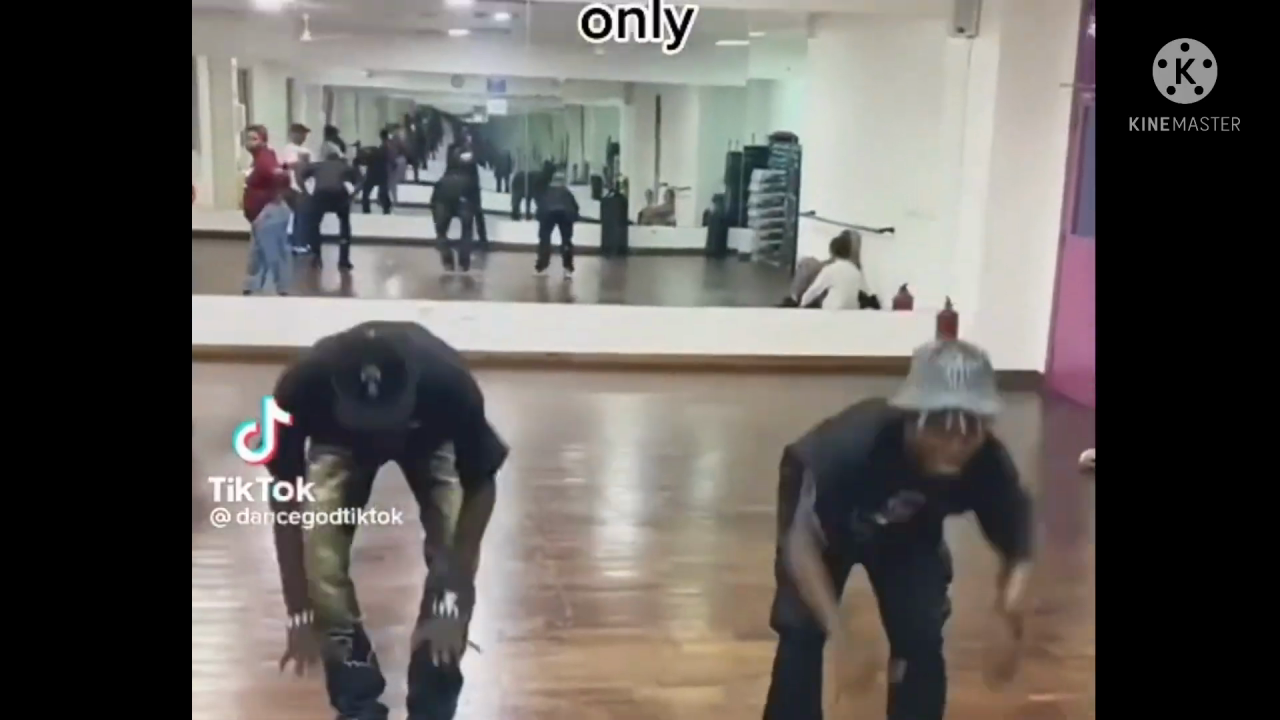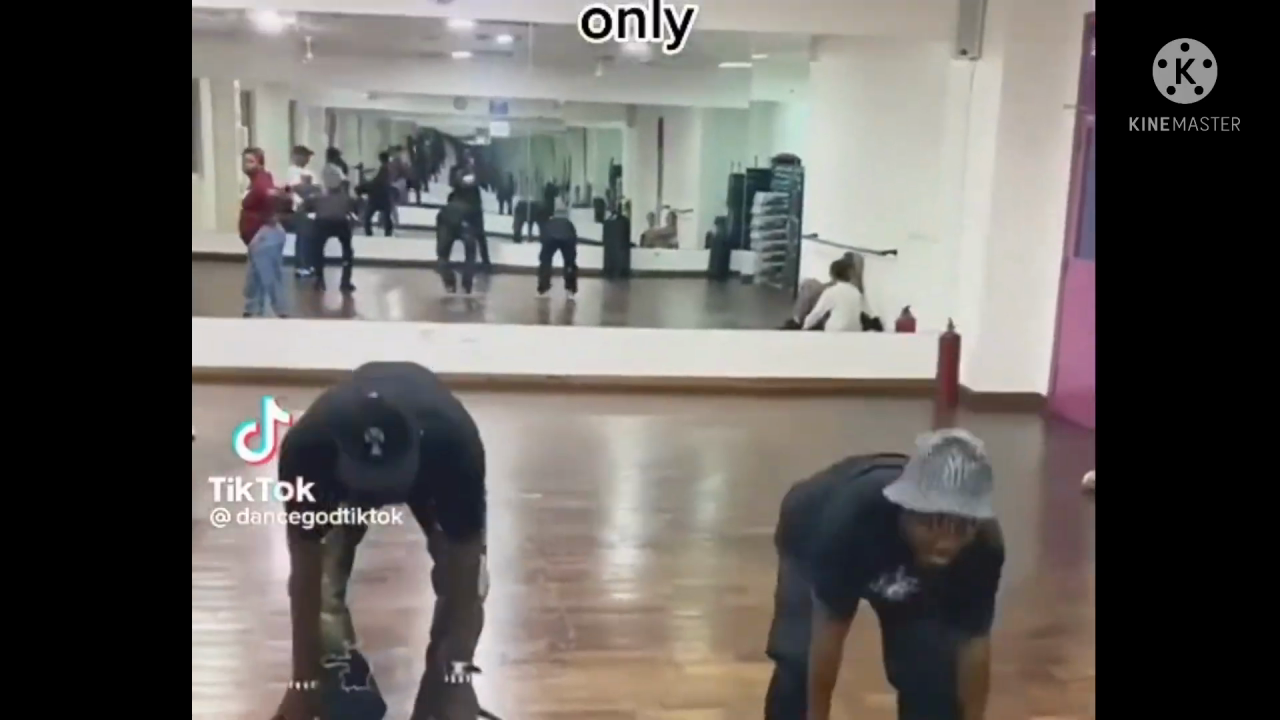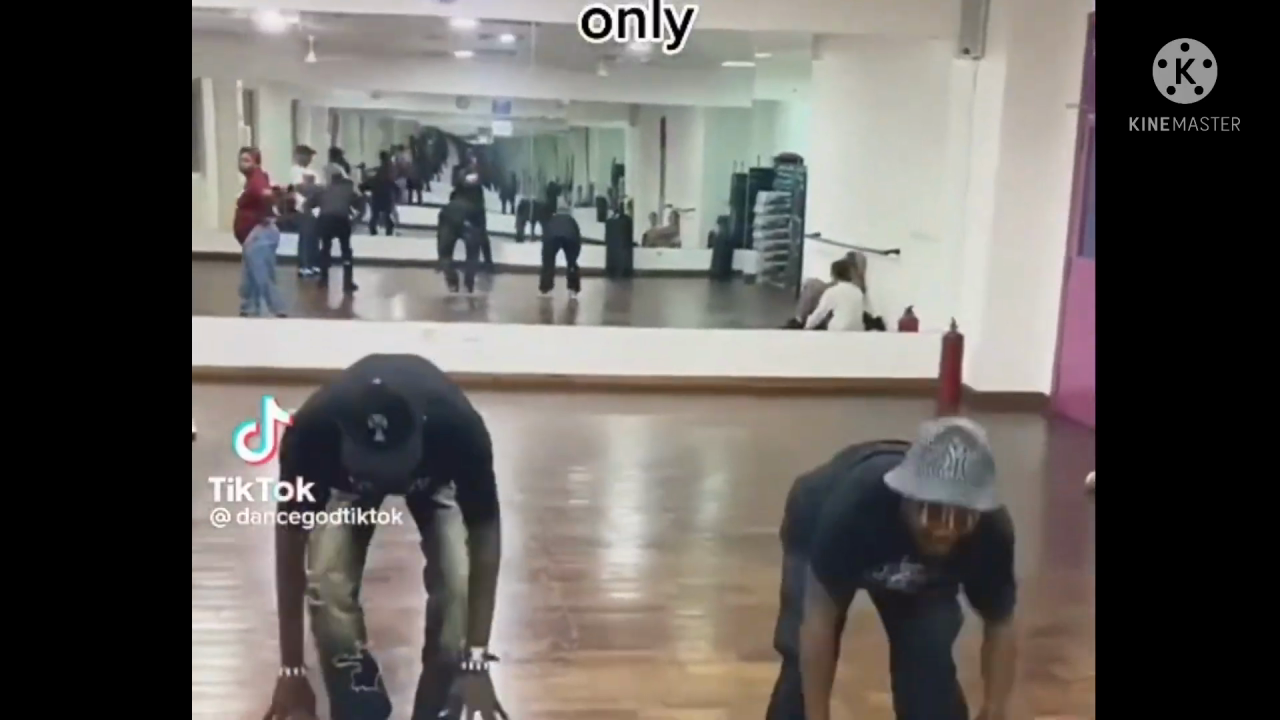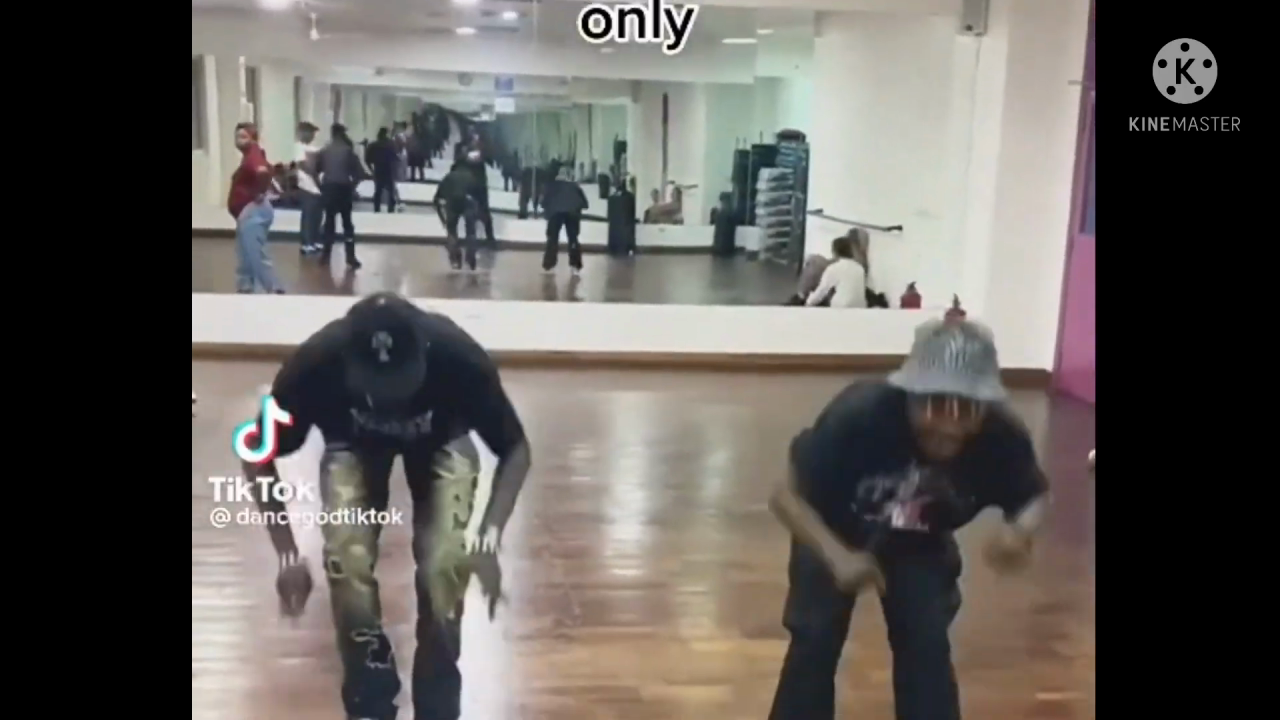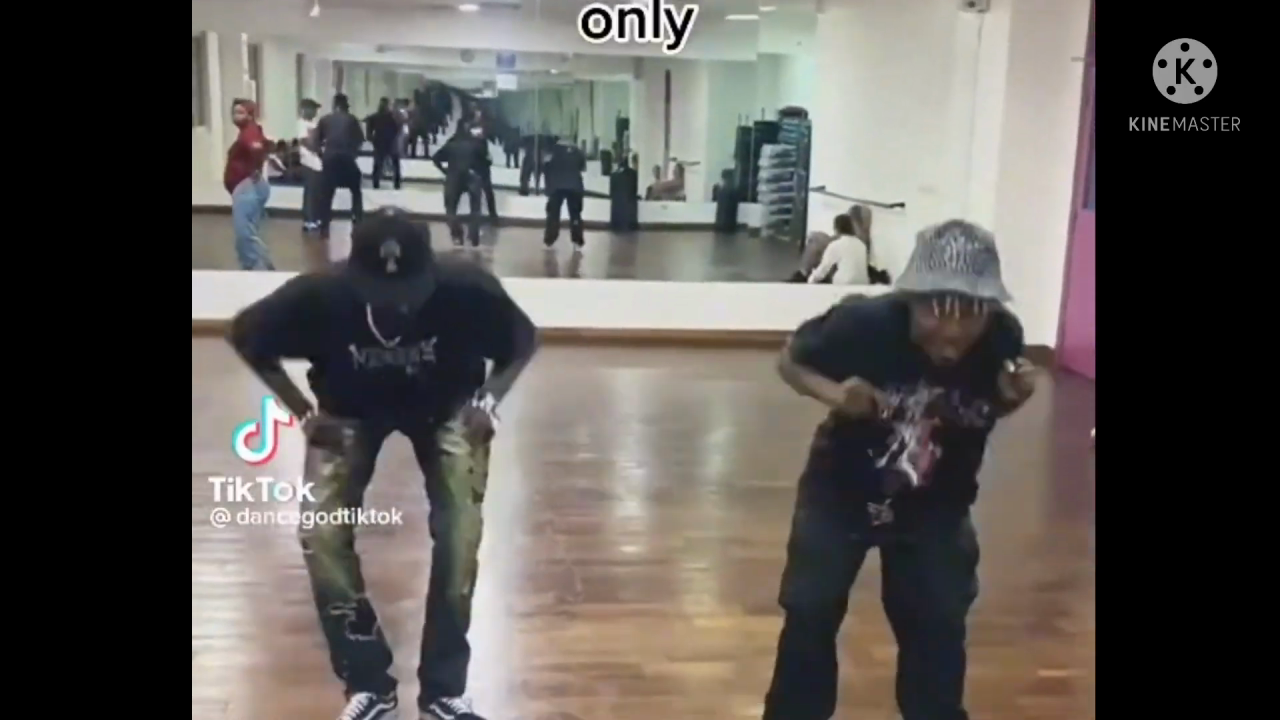
dt=0.1s
person 1, frame 1
left shoulder: (447, 385)
right shoulder: (306, 386)
left elbow: (481, 489)
right elbow: (285, 502)
left wrist: (451, 601)
right wrist: (300, 616)
left hip: (431, 439)
right hip: (338, 441)
left knee: (454, 554)
right knee: (321, 563)
person 1, frame 2
left shoulder: (450, 439)
right shoulder: (313, 440)
left elbow: (463, 558)
right elbow: (304, 567)
left wrist: (457, 677)
right wrist: (301, 682)
left hip: (429, 476)
left knee: (466, 581)
right knee: (322, 588)
person 1, frame 3
left shoulder: (455, 425)
right shoulder: (316, 426)
left elbow: (485, 541)
right elbow: (289, 548)
left wrist: (476, 663)
right wrist: (291, 673)
left hip: (438, 476)
left knee: (454, 591)
right knee: (329, 589)
person 1, frame 4
left shoulder: (459, 360)
right shoulder: (315, 365)
left elbow: (515, 449)
right elbow: (264, 459)
left wrist: (489, 535)
right wrist: (287, 553)
left hip: (441, 439)
right hip: (353, 441)
left knee: (441, 568)
right knee: (347, 560)
person 1, frame 5
left shoulder: (468, 291)
right shoulder: (320, 296)
left elbow: (523, 344)
right elbow: (244, 335)
left wrist: (486, 403)
right wrist: (302, 408)
left hip: (442, 406)
right hip: (352, 409)
left knee: (459, 537)
right knee: (322, 531)
person 2, frame 1
left shoulder: (991, 465)
right shoulder: (857, 446)
left elbow: (1016, 549)
right elbow: (801, 544)
left wrist: (1009, 618)
right wrist: (844, 638)
left hip: (908, 534)
right hip: (826, 502)
left knee: (922, 639)
right knee: (802, 632)
person 2, frame 2
left shoulder: (981, 546)
right shoulder: (853, 516)
left elbow: (974, 644)
right elbow: (828, 635)
right hip: (812, 549)
left knee: (930, 675)
right knee: (796, 665)
person 2, frame 3
left shoulder: (989, 528)
right shoulder: (854, 502)
left elbow: (1000, 628)
right elbow: (817, 624)
right hip: (824, 546)
right knee: (801, 658)
person 2, frame 4
left shoulder: (1003, 436)
right shoulder: (859, 414)
left elbow: (1033, 496)
right elbow: (788, 495)
left wrist: (1020, 530)
right wrist: (836, 556)
right hip: (836, 526)
left knee: (926, 648)
right knee: (814, 637)
person 2, frame 5
left shoulder: (1003, 334)
right shoulder: (861, 321)
right elbow: (791, 362)
left wrist: (1015, 396)
right wrist: (830, 393)
left hip: (934, 509)
right hip: (842, 494)
left knee: (938, 627)
right knee: (810, 612)
